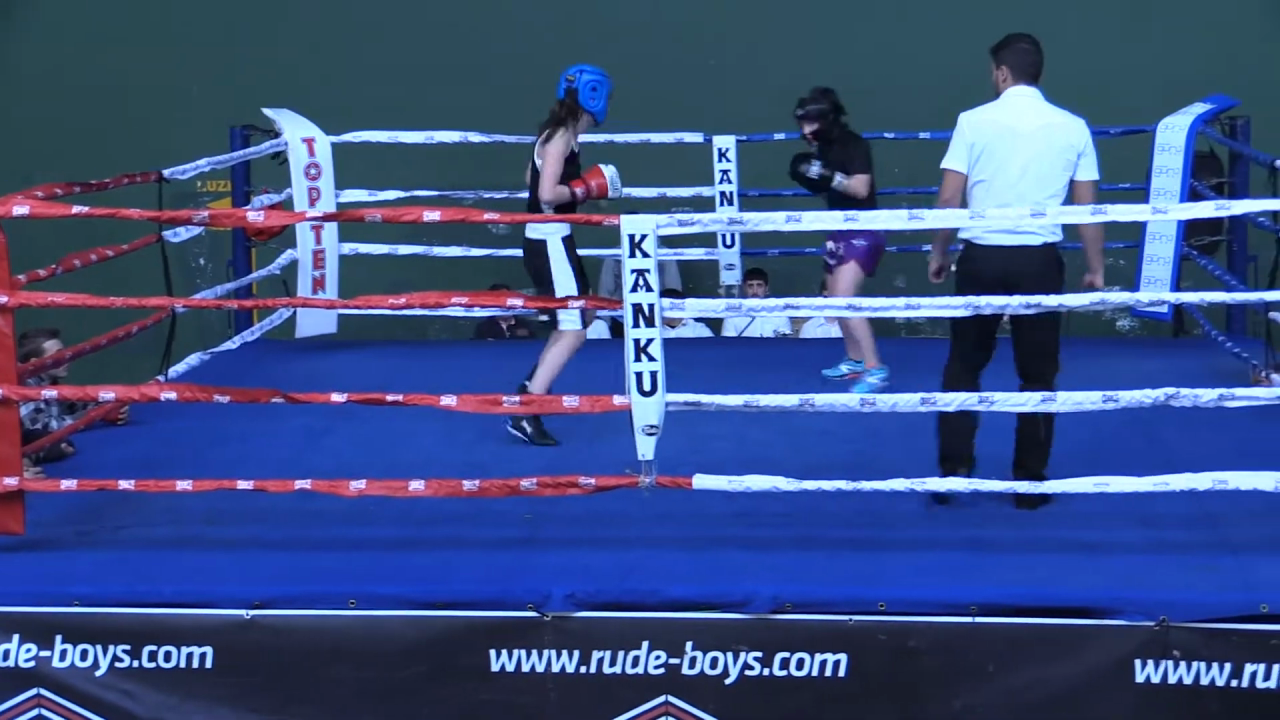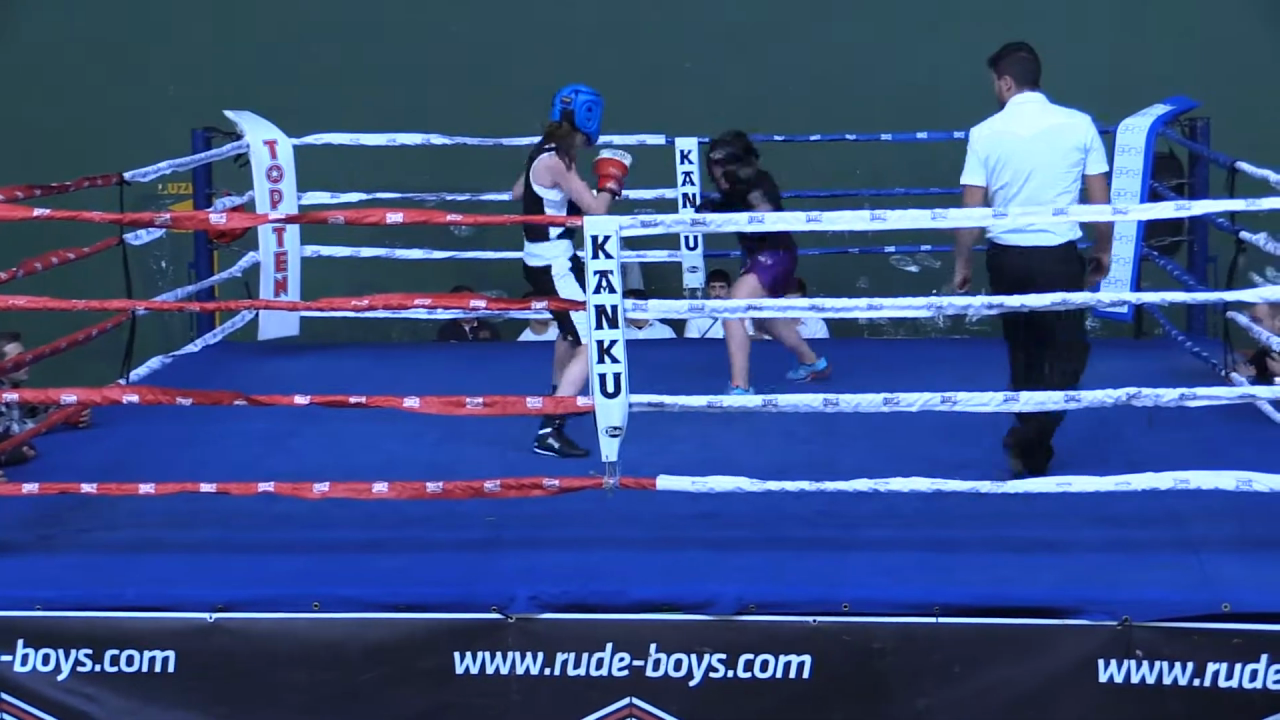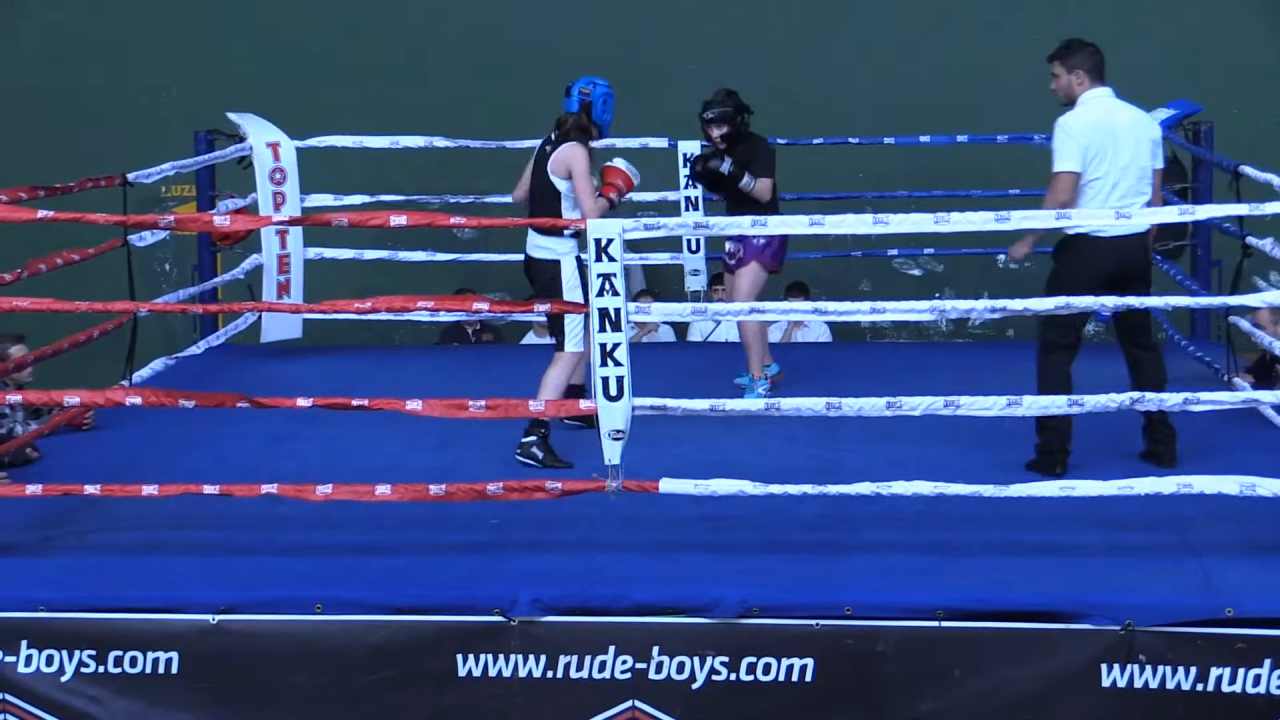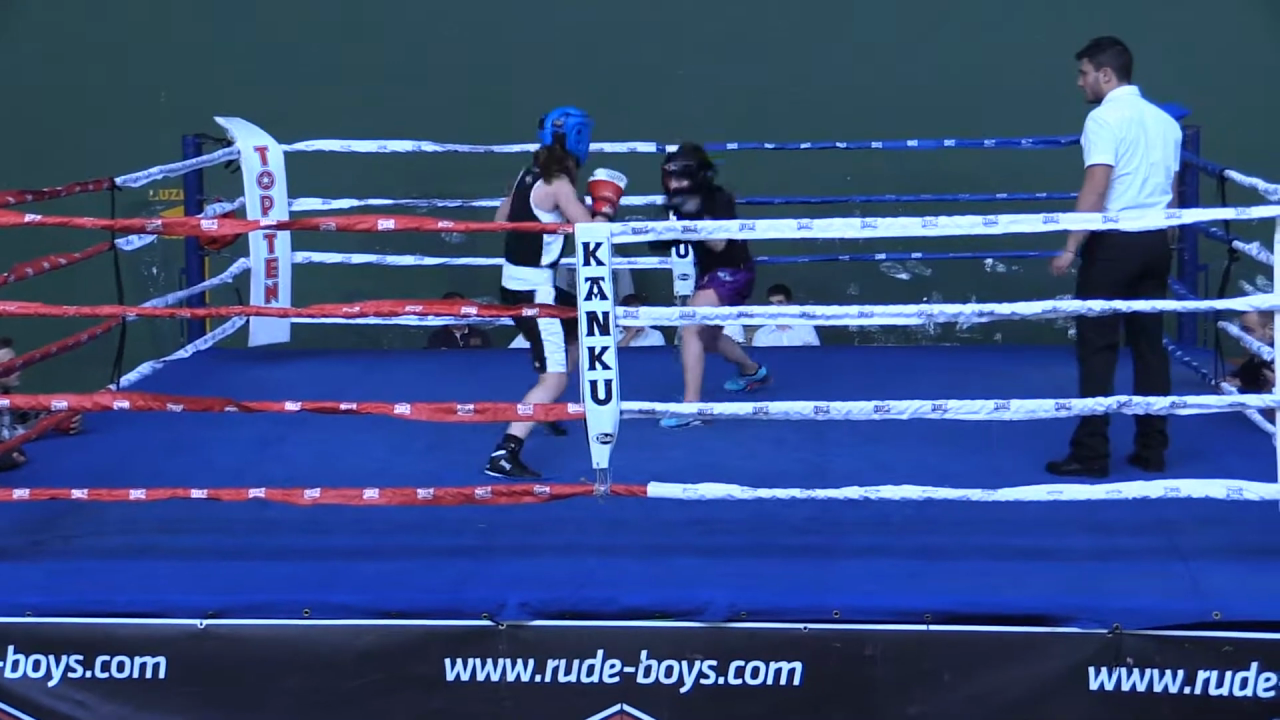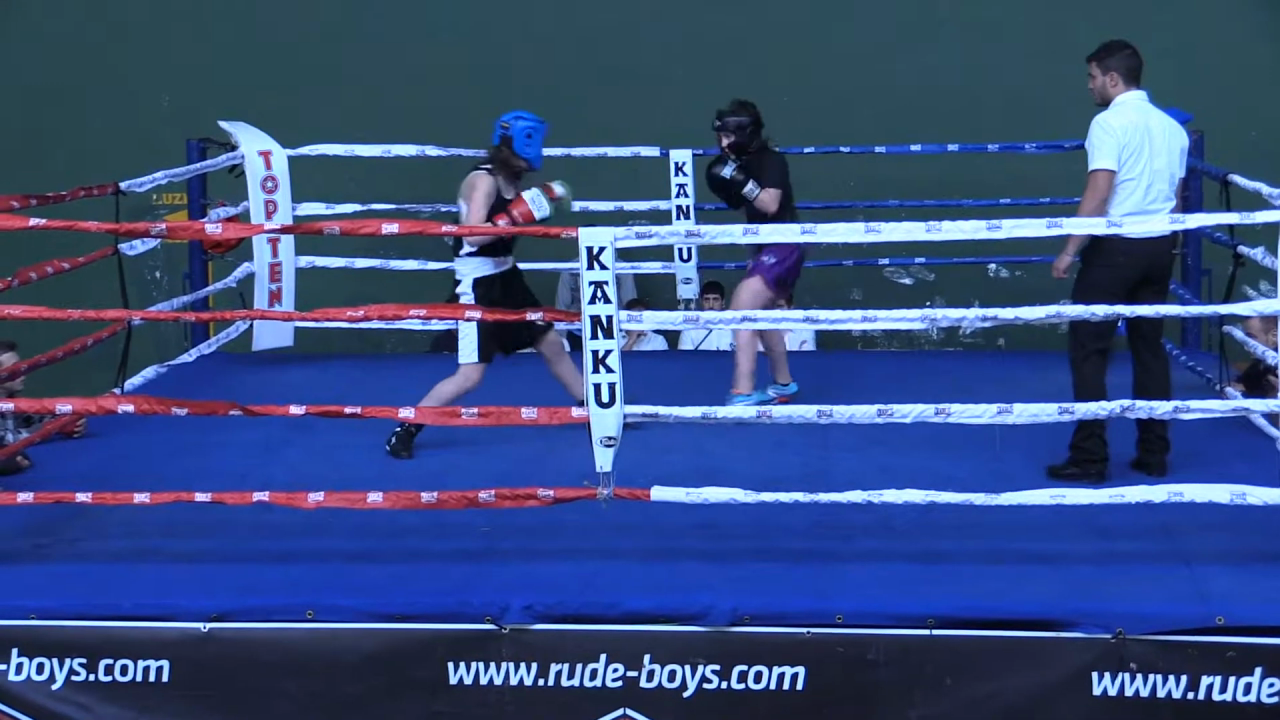
dt=0.5s
person 1, frame 1
left shoulder: (975, 120)
right shoulder: (1073, 127)
left elbow: (949, 197)
right elbow: (1088, 207)
left wrist: (939, 252)
right wrist: (1096, 269)
left hip: (982, 258)
right hip: (1039, 261)
left knee: (962, 367)
right knee: (1037, 376)
left ankle: (954, 469)
right ankle: (1029, 482)
person 1, frame 2
left shoulder: (986, 133)
right shoulder: (1079, 124)
left elbow: (972, 209)
right elbow: (1099, 199)
left wrist: (962, 263)
right wrist: (1102, 249)
left hip: (1008, 257)
right hip: (1058, 257)
left knee: (1025, 354)
right knee: (1066, 357)
left ankle: (1030, 446)
right ankle: (1027, 442)
person 1, frame 3
left shoulder: (1074, 123)
right shoulder: (1144, 120)
left elbow: (1063, 195)
right elbow: (1156, 194)
left wrist: (1028, 241)
right wrist: (1149, 245)
left hip: (1087, 248)
right hip: (1133, 247)
left knee: (1056, 350)
right knee: (1141, 345)
left ankle: (1052, 454)
right ankle: (1162, 444)
person 1, frame 4
left shoulder: (1105, 117)
right shoulder: (1166, 121)
left elbow: (1096, 190)
right elbow: (1169, 191)
left wrist: (1069, 247)
left hip: (1114, 244)
right hip: (1155, 243)
left knee: (1096, 348)
right knee: (1149, 345)
left ankle: (1091, 454)
right ankle: (1151, 449)
person 1, frame 5
left shoulder: (1110, 122)
right shoulder: (1173, 127)
left elbow: (1097, 196)
right elbow: (1174, 198)
left wrist: (1069, 250)
left hip: (1115, 249)
right hip: (1158, 249)
left knee: (1088, 350)
right knee: (1150, 349)
left ankle: (1089, 458)
right ankle: (1154, 453)
person 2, frame 1
left shoulder: (569, 134)
right shoulder: (561, 137)
left elbow: (545, 183)
right elbow: (546, 192)
left wrist: (589, 188)
right wrist: (586, 188)
left hip: (552, 239)
right hip: (548, 241)
left knee: (575, 318)
right knee: (573, 331)
left ankle: (534, 390)
right ankle: (524, 414)
person 2, frame 2
left shoulder: (542, 150)
right shoulder: (559, 162)
left elbow: (517, 194)
right elbow: (595, 209)
right wrist: (611, 179)
left hip: (547, 259)
right hip: (553, 264)
left knee: (574, 331)
right knee: (590, 347)
left ankle: (559, 397)
right ankle: (549, 431)
person 2, frame 3
left shoulder: (548, 144)
right shoulder: (577, 151)
left elbow: (519, 195)
right elbow: (590, 215)
right wrist: (613, 191)
left hip: (539, 254)
right hip: (559, 258)
left knee: (587, 326)
right knee: (569, 352)
left ankle: (574, 403)
right ankle: (532, 438)
person 2, frame 4
left shoulder: (536, 176)
right shoulder: (558, 185)
left elbow: (500, 221)
right wrist: (605, 203)
left hip: (521, 283)
right hip: (534, 289)
left knee: (583, 328)
right knee: (555, 380)
right ankle: (506, 453)
person 2, frame 5
left shoulder: (512, 179)
right shoulder: (482, 179)
right elbow: (474, 236)
left wrist: (547, 198)
right wrist: (517, 217)
left hip: (505, 275)
right hip: (477, 282)
left knee: (552, 344)
right knee: (469, 376)
right ankle: (406, 429)
person 3, frame 1
left shoulder: (854, 144)
right shoulder: (824, 147)
left elbow: (860, 189)
left wrist: (827, 175)
right wrist: (809, 177)
left hip: (863, 232)
right hip: (841, 231)
left knee: (842, 299)
right knee: (837, 300)
left ankle: (875, 369)
right ankle: (856, 361)
person 3, frame 2
left shoulder: (761, 184)
right shoulder: (729, 186)
left wrist: (751, 191)
right wrist: (713, 210)
left hip: (774, 256)
right hip: (759, 255)
left knee: (732, 313)
right knee: (766, 316)
left ankle: (740, 389)
right ankle: (813, 362)
person 3, frame 3
left shoulder: (758, 146)
right shoulder: (719, 150)
left elbow: (763, 193)
left wrist: (734, 171)
right wrist: (706, 176)
left hip: (763, 234)
right hip: (738, 233)
left knee: (741, 303)
right knee: (740, 306)
left ankle: (758, 378)
right ankle: (766, 366)
person 3, frame 4
left shoulder: (718, 200)
right shoulder: (681, 199)
left elbow: (717, 244)
left wrist: (696, 213)
right wrist: (666, 239)
left hip: (732, 272)
right hip: (711, 271)
left knee: (688, 328)
right knee: (706, 333)
left ankle: (690, 408)
right ankle: (753, 371)
person 3, frame 5
left shoulder: (770, 161)
right shoulder: (740, 160)
left elbow: (770, 205)
right elbow: (736, 203)
left wrist: (738, 179)
right wrist: (723, 185)
left hip: (781, 249)
right hip: (769, 249)
left knee: (741, 311)
right knee: (757, 314)
left ankle: (743, 393)
right ankle: (783, 384)
